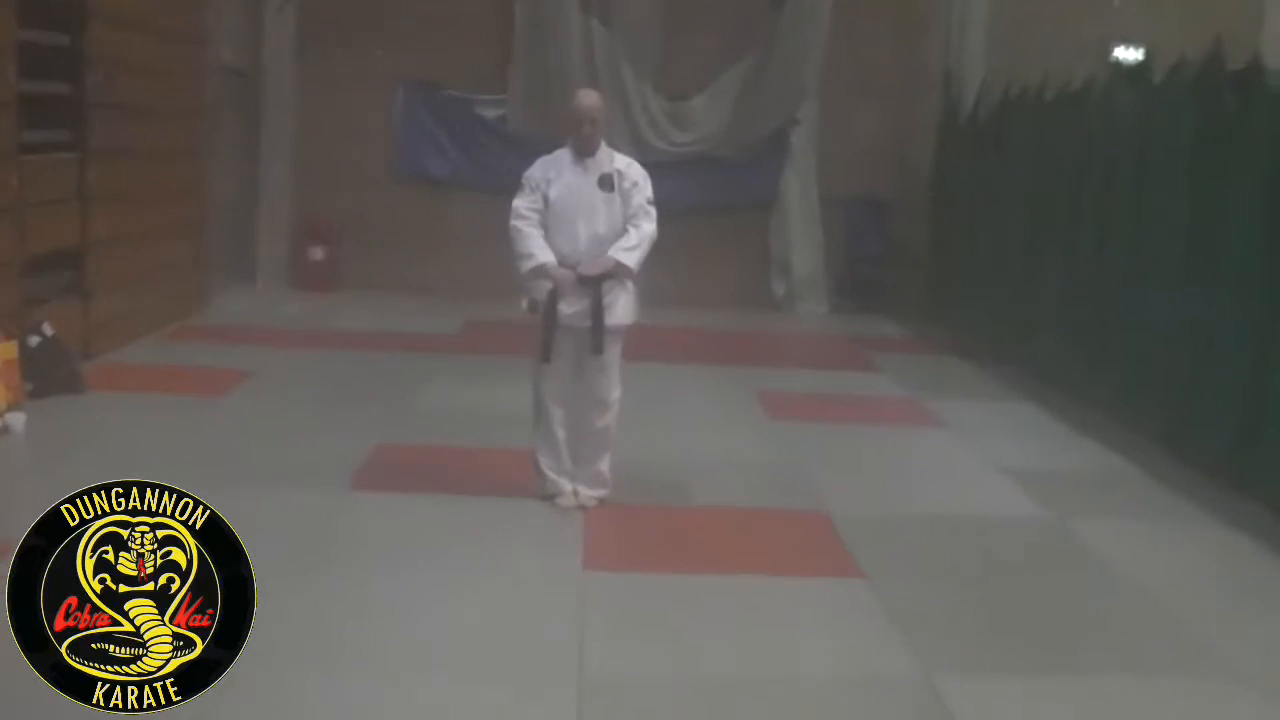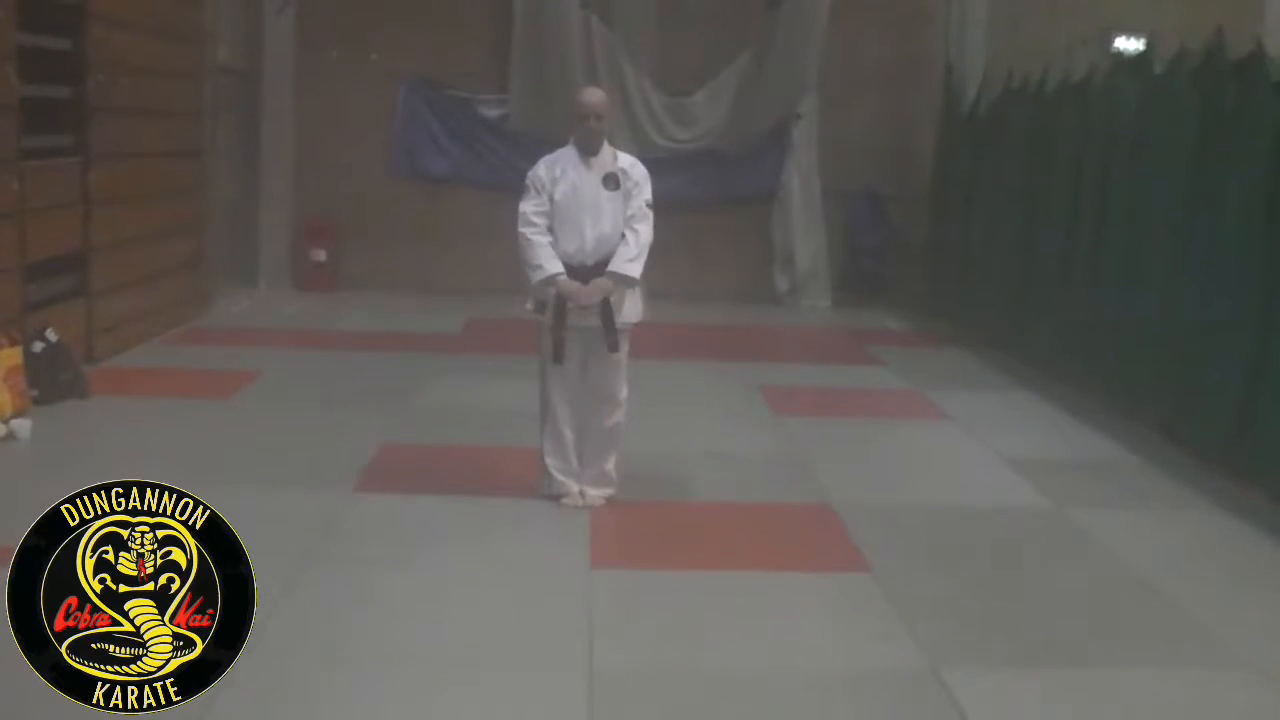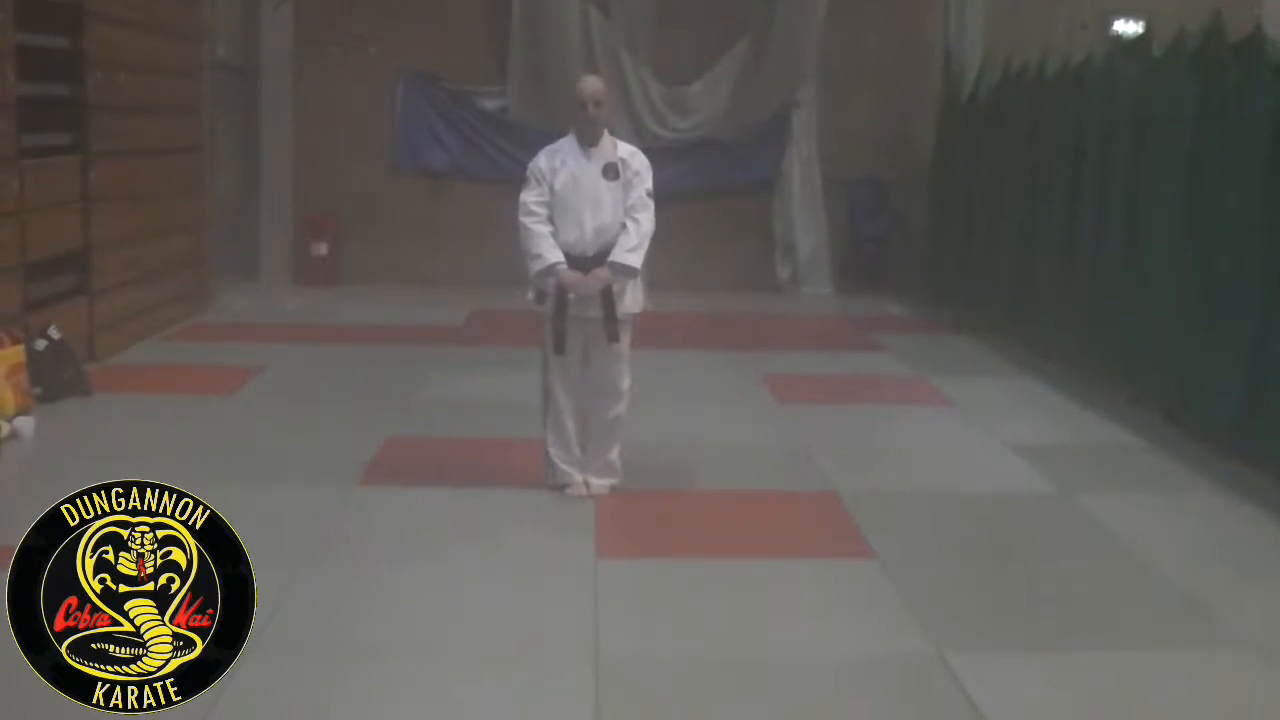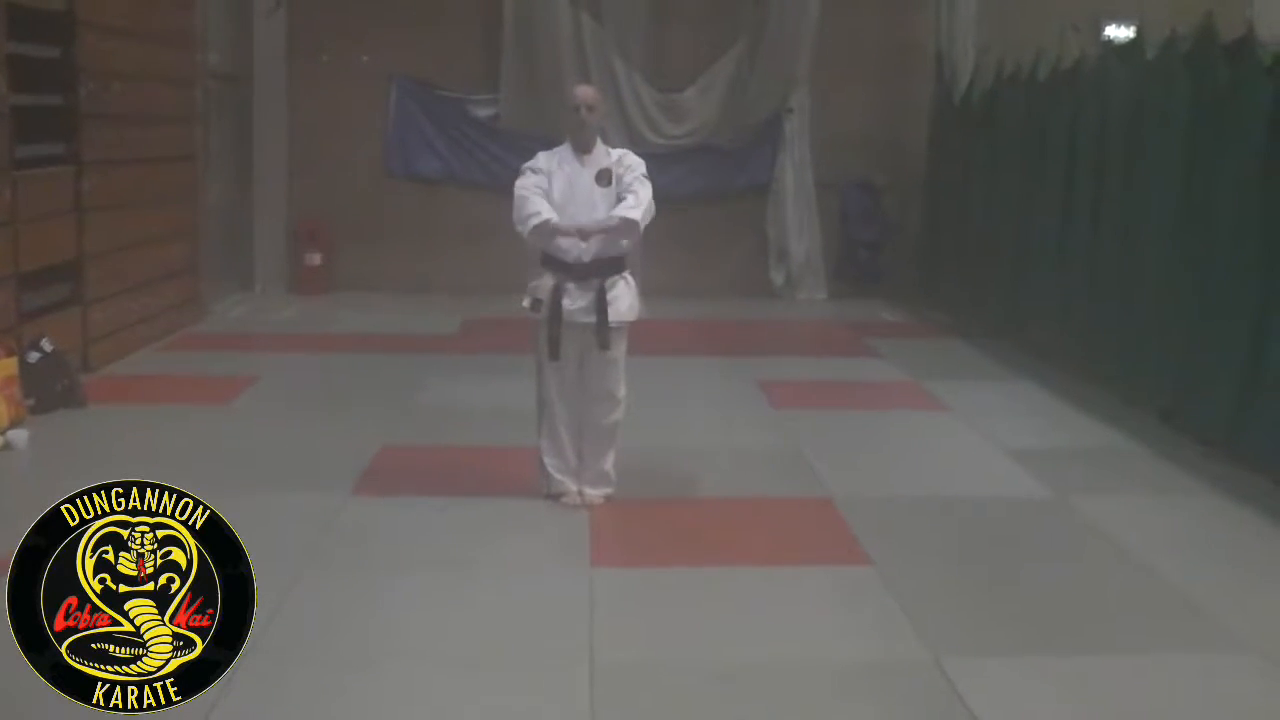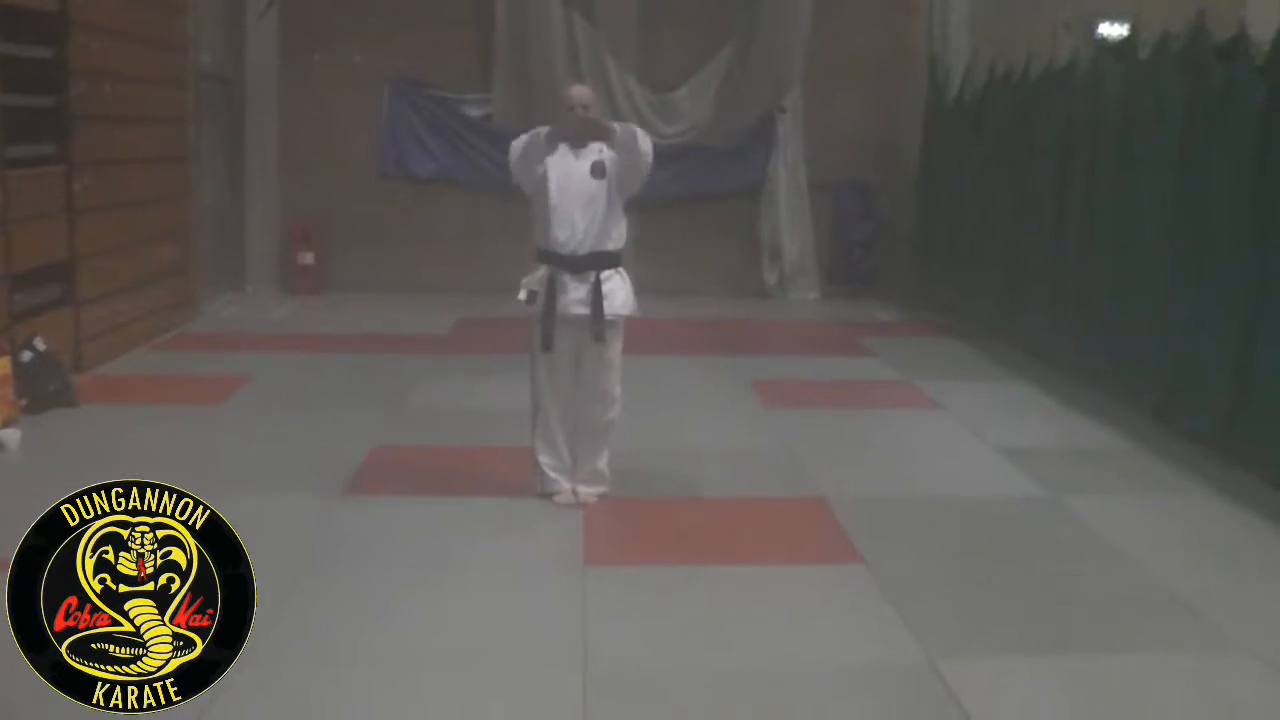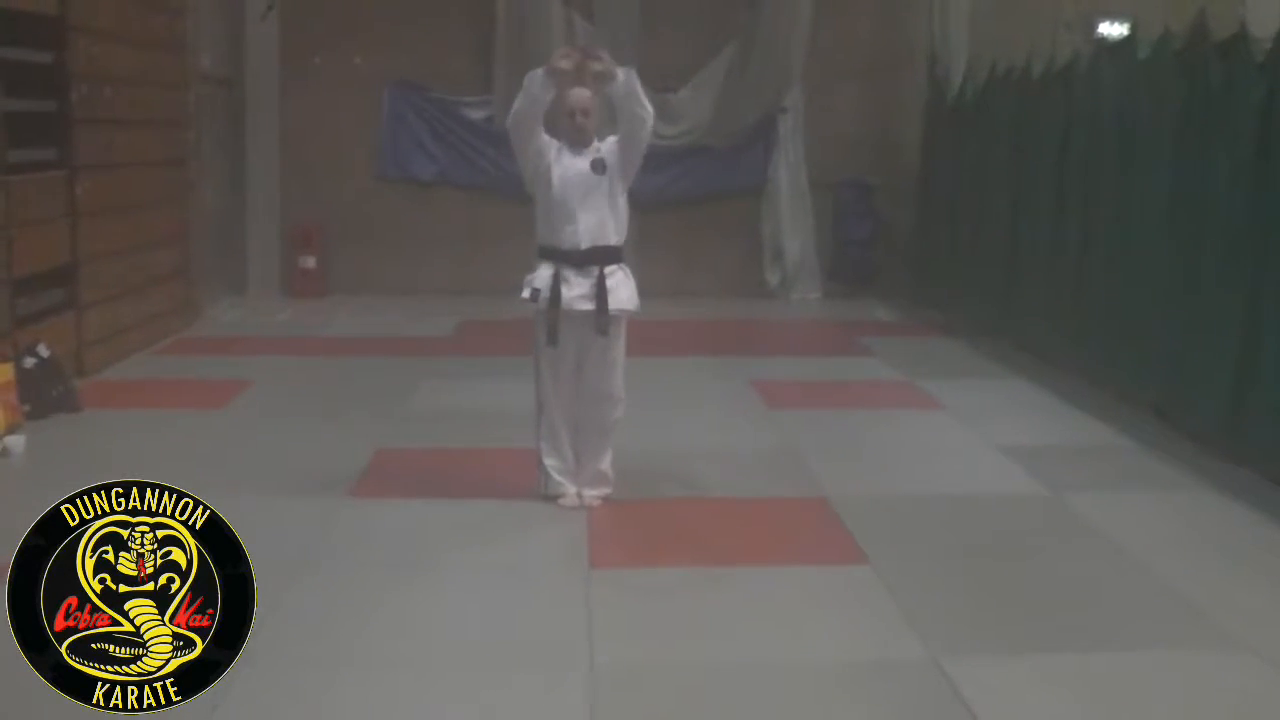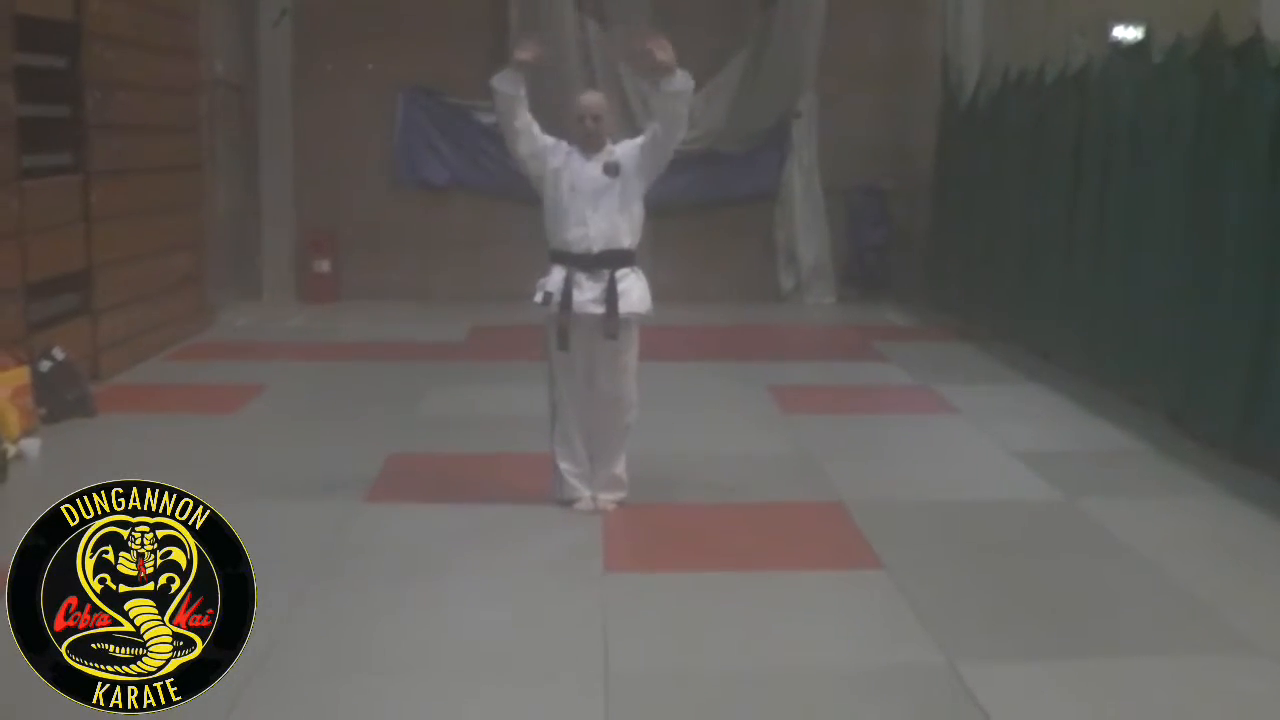
dt=0.5s
person 1, frame 1
left shoulder: (628, 171)
right shoulder: (544, 170)
left elbow: (644, 224)
right elbow: (523, 223)
left wrist: (609, 260)
right wrist: (549, 269)
left hip: (607, 296)
right hip: (556, 294)
left knee: (600, 394)
right knee: (554, 392)
left ankle: (590, 481)
right ankle: (558, 480)
person 1, frame 2
left shoulder: (630, 169)
right shoulder: (547, 169)
left elbow: (639, 230)
right elbow: (531, 229)
left wrist: (608, 281)
right wrist: (559, 281)
left hip: (613, 295)
right hip: (562, 294)
left knee: (608, 393)
right knee: (560, 392)
left ankle: (597, 479)
right ankle: (563, 480)
person 1, frame 3
left shoulder: (631, 159)
right shoulder: (548, 160)
left elbow: (640, 220)
right elbow: (532, 219)
left wrist: (609, 271)
right wrist: (560, 272)
left hip: (614, 285)
right hip: (563, 285)
left knee: (609, 385)
right knee: (563, 383)
left ankle: (601, 470)
right ankle: (568, 471)
person 1, frame 4
left shoulder: (625, 162)
right shoulder: (543, 164)
left elbow: (640, 200)
right elbow: (526, 202)
left wrist: (609, 224)
right wrist: (559, 227)
left hip: (608, 290)
right hip: (558, 289)
left knee: (605, 393)
right knee: (557, 392)
left ankle: (595, 479)
right ankle: (562, 479)
person 1, frame 5
left shoulder: (614, 159)
right shoulder: (545, 159)
left elbow: (641, 155)
right elbow: (520, 156)
left wrist: (612, 134)
right wrist: (553, 135)
left hip: (603, 286)
right hip: (553, 284)
left knee: (599, 391)
right knee: (552, 390)
left ankle: (589, 477)
right ankle: (556, 478)
person 1, frame 6
left shoulder: (616, 155)
right shoulder: (544, 156)
left elbow: (640, 121)
right elbow: (521, 123)
left wrist: (613, 78)
right wrist: (549, 77)
left hip: (606, 283)
right hip: (557, 283)
left knee: (603, 391)
right knee: (556, 390)
left ankle: (593, 479)
right ankle: (561, 480)
person 1, frame 7
left shoulder: (634, 159)
right shoulder: (552, 159)
left elbow: (670, 126)
right elbow: (515, 124)
left wrist: (668, 74)
right wrist: (515, 73)
left hip: (618, 288)
right hip: (568, 288)
left knee: (615, 394)
right knee: (569, 394)
left ankle: (607, 483)
right ankle: (576, 484)
